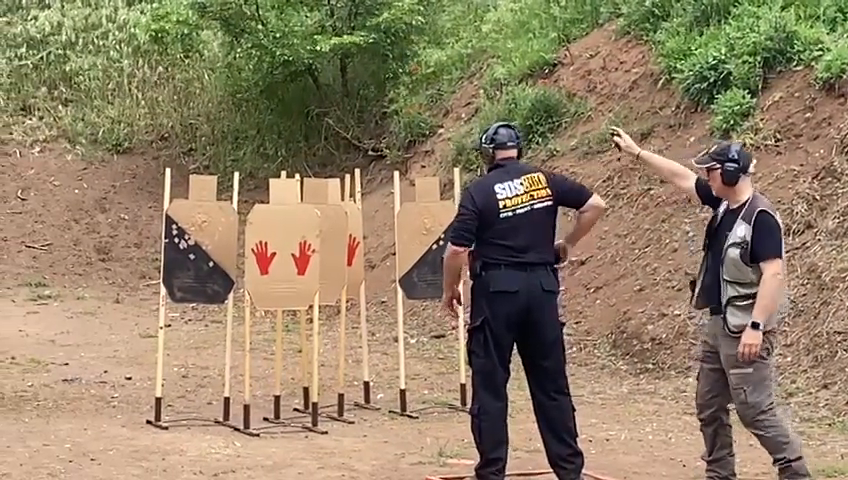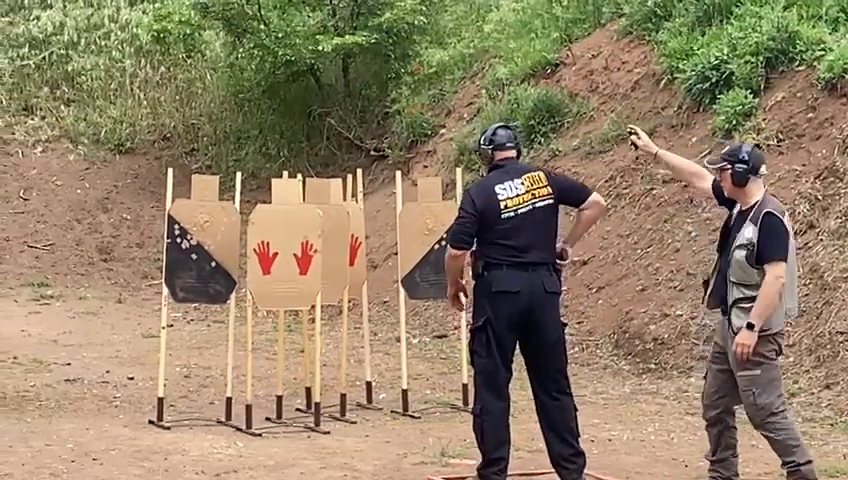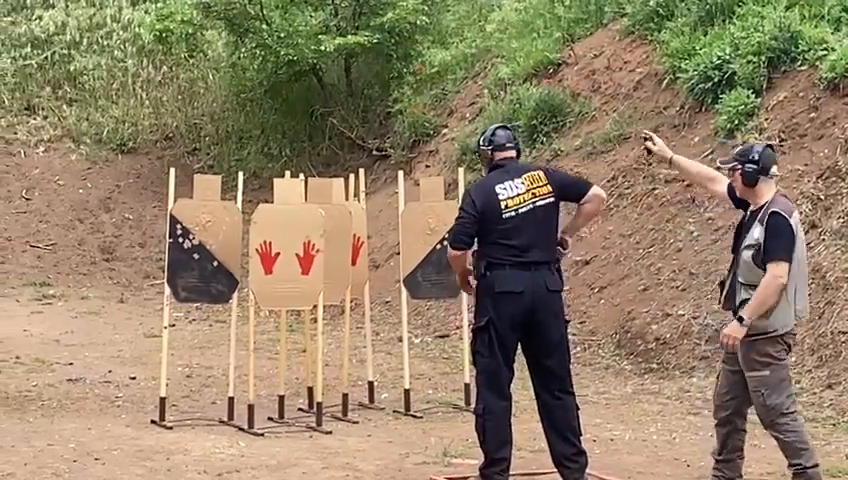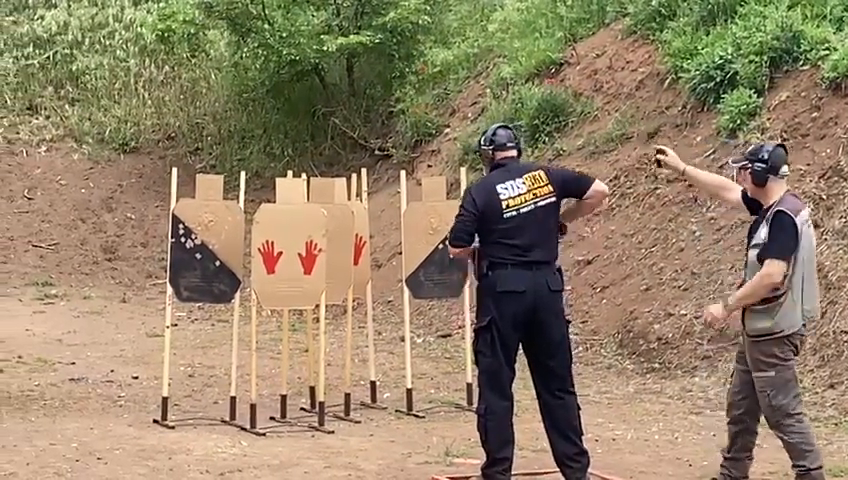
dt=0.1s
person 1, frame 1
left shoulder: (479, 190)
right shoulder: (545, 180)
left elbow: (457, 249)
right elbow: (595, 205)
left wrist: (449, 290)
right wrist: (567, 244)
left hip: (497, 290)
right hip: (541, 287)
left knee: (490, 384)
right knee: (551, 382)
person 1, frame 2
left shoulder: (479, 191)
right shoulder: (546, 179)
left elbow: (456, 251)
right elbow: (595, 203)
left wrist: (454, 286)
right wrist: (569, 241)
left hip: (498, 289)
right hip: (543, 287)
left knee: (492, 384)
right knee: (553, 384)
person 1, frame 3
left shoulder: (480, 192)
right shoulder: (546, 177)
left elbow: (456, 251)
right elbow: (596, 196)
left wrist: (463, 275)
right wrist: (567, 232)
left hip: (500, 289)
right hip: (545, 287)
left knee: (494, 384)
right knee: (555, 382)
person 1, frame 4
left shoulder: (480, 191)
right shoulder: (547, 176)
left elbow: (457, 247)
right elbow: (598, 191)
left wrist: (483, 247)
right wrist: (561, 219)
left hip: (502, 289)
right hip: (546, 285)
left knee: (496, 384)
right knee: (556, 382)
person 2, frame 1
left shoulder: (761, 216)
right shoulder: (722, 202)
left elbow: (773, 275)
right elbow: (680, 176)
left wrist: (756, 327)
right wrist: (636, 152)
left hip: (744, 328)
right hip: (717, 323)
left knee: (755, 409)
right knee: (709, 406)
person 2, frame 2
left shoulder: (769, 218)
right shoulder: (740, 204)
left elbow: (776, 279)
right elbow: (697, 177)
left wrist: (751, 328)
right wrist: (654, 150)
left hip: (754, 329)
right hip: (733, 324)
left knee: (765, 410)
right knee: (715, 405)
person 2, frame 3
left shoulder: (778, 217)
right shoulder: (754, 204)
left elbow: (777, 278)
right elbow: (712, 181)
left wrist: (742, 322)
right wrist: (668, 156)
left hip: (765, 331)
right hip: (746, 325)
left knee: (775, 411)
right knee: (727, 405)
person 2, frame 4
left shoulder: (784, 215)
right shoulder: (772, 207)
left elbow: (772, 275)
right elbow: (726, 190)
left wrist: (727, 307)
right wrist: (681, 167)
left hip: (776, 329)
right hip: (762, 327)
left knee: (781, 410)
right knee: (741, 405)
